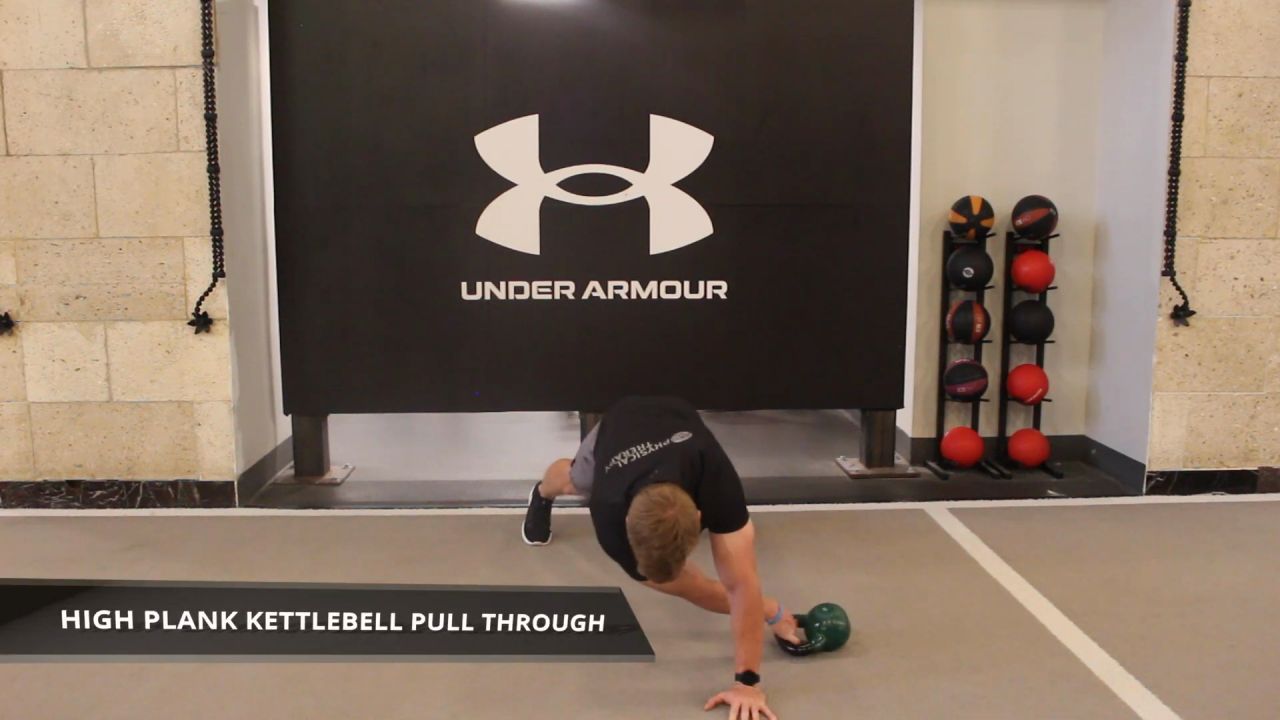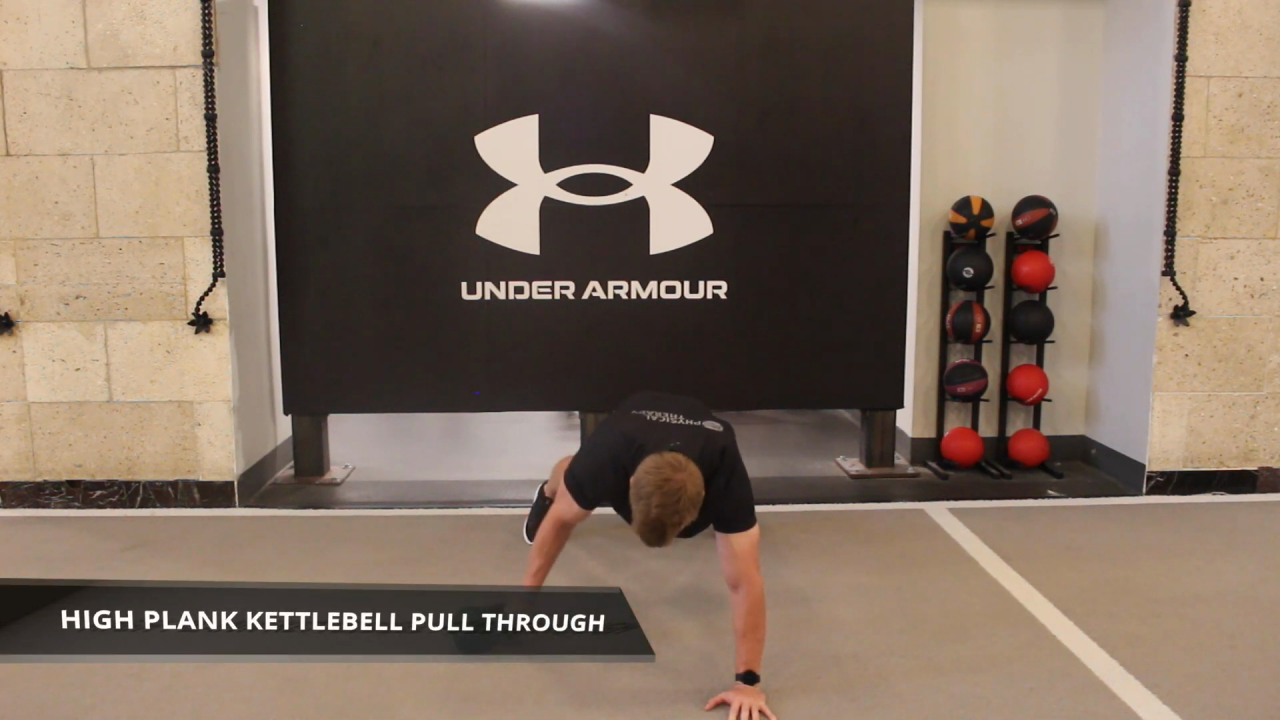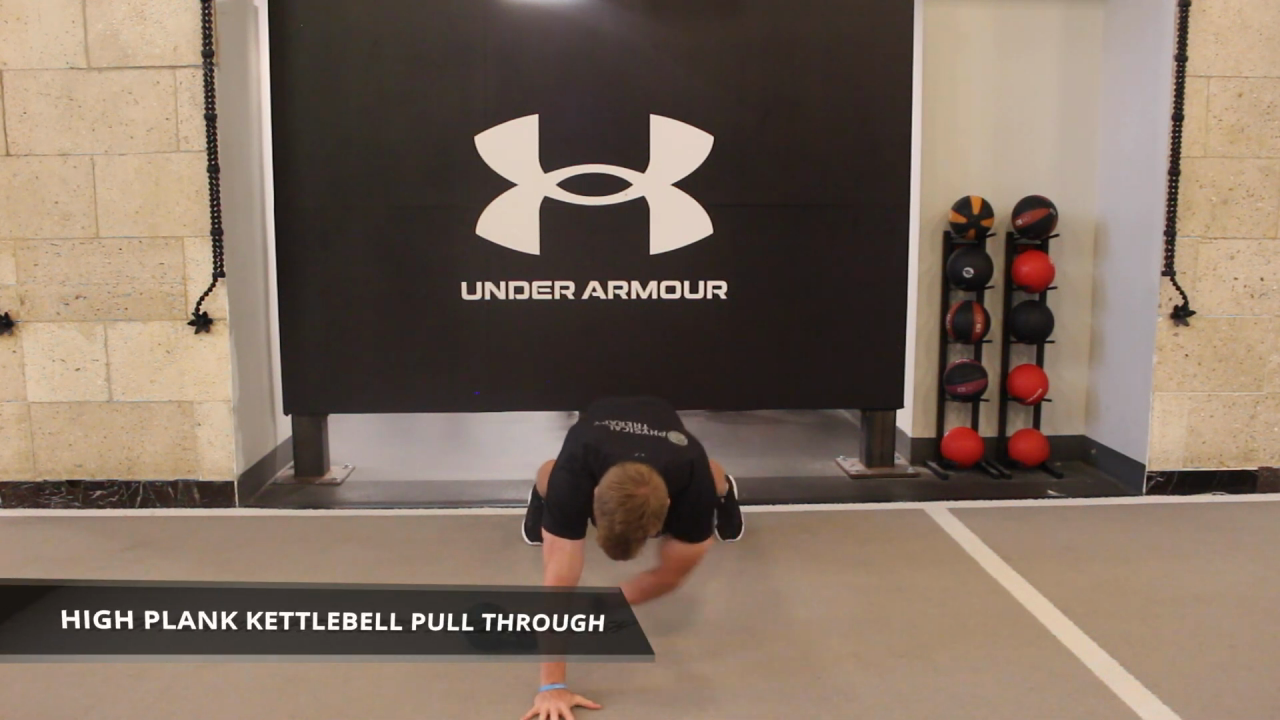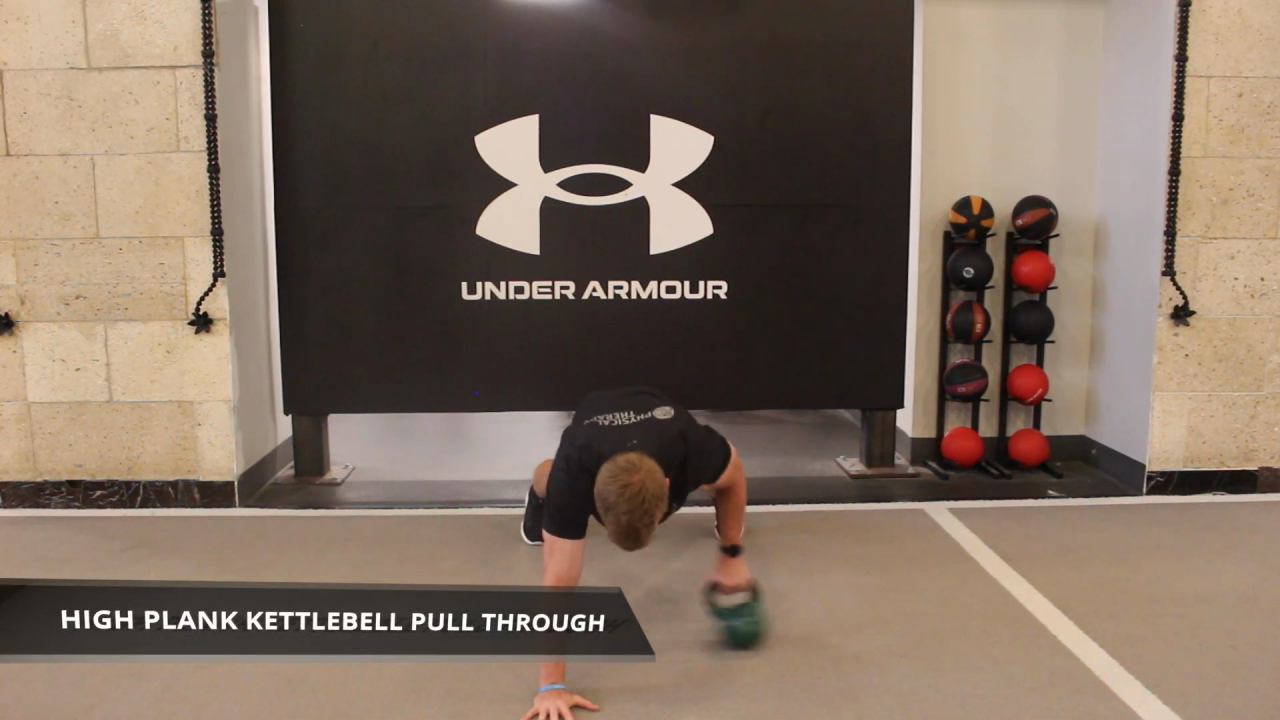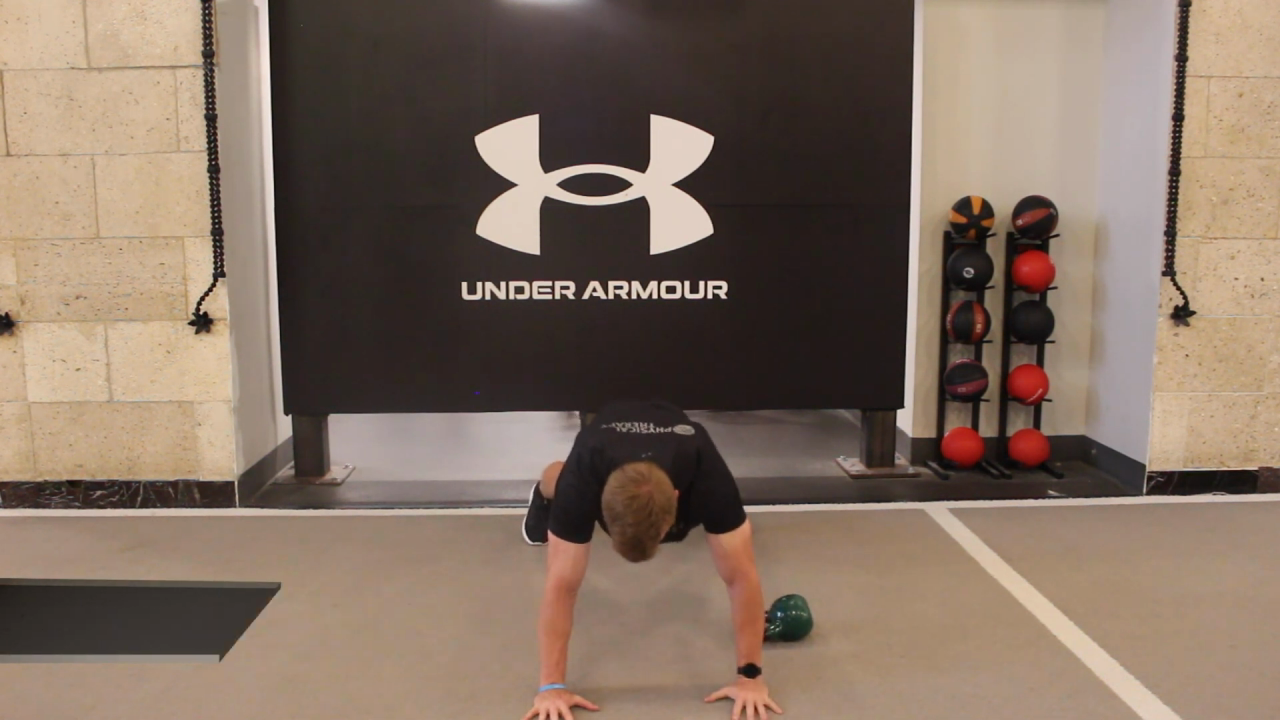
dt=1s
person 1, frame 1
left shoulder: (715, 479)
right shoulder: (611, 514)
left elbow: (741, 582)
right elbow: (691, 588)
left wrist: (748, 681)
right wrist: (772, 614)
left hip: (678, 420)
right hip: (617, 425)
right knee: (573, 481)
right ankle: (542, 494)
person 1, frame 2
left shoulder: (725, 476)
right shoulder: (606, 458)
left elbow: (745, 582)
right elbow: (561, 520)
left wrist: (748, 681)
right wrist: (528, 592)
left hip: (699, 444)
right knee: (572, 476)
right ankle: (548, 492)
person 1, frame 3
left shoulder: (692, 482)
right shoulder: (573, 477)
left elbow: (671, 573)
right elbow: (559, 579)
right wrist: (552, 685)
left ankle: (724, 489)
right ankle: (542, 493)
person 1, frame 4
left shoulder: (690, 446)
right shoulder: (573, 475)
left elbow: (733, 476)
right elbow: (560, 580)
left wrist: (731, 555)
right wrist: (550, 685)
left hip: (659, 431)
right hip: (592, 427)
right ankle: (540, 491)
person 1, frame 5
left shoulder: (704, 474)
right shoulder: (583, 479)
left elbow: (740, 576)
right elbow: (562, 583)
left wrist: (749, 675)
right wrist: (551, 685)
left hip: (676, 453)
right hip: (605, 447)
right ankle: (545, 492)
